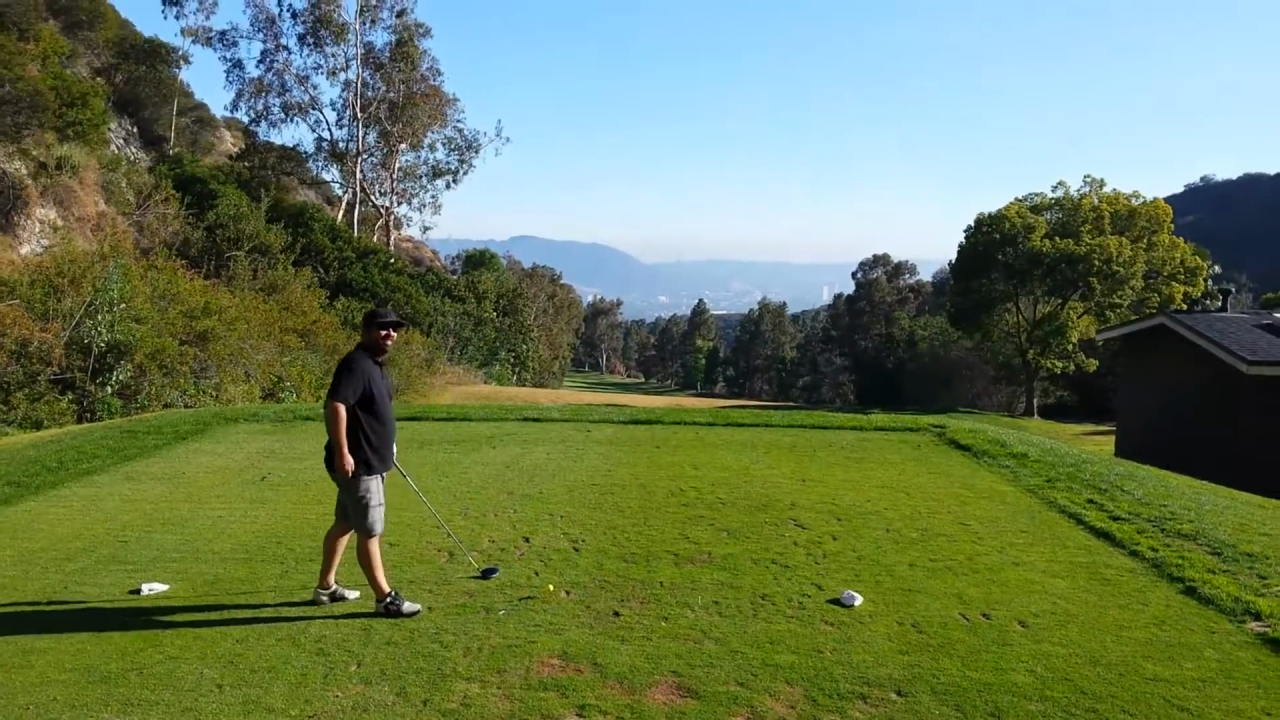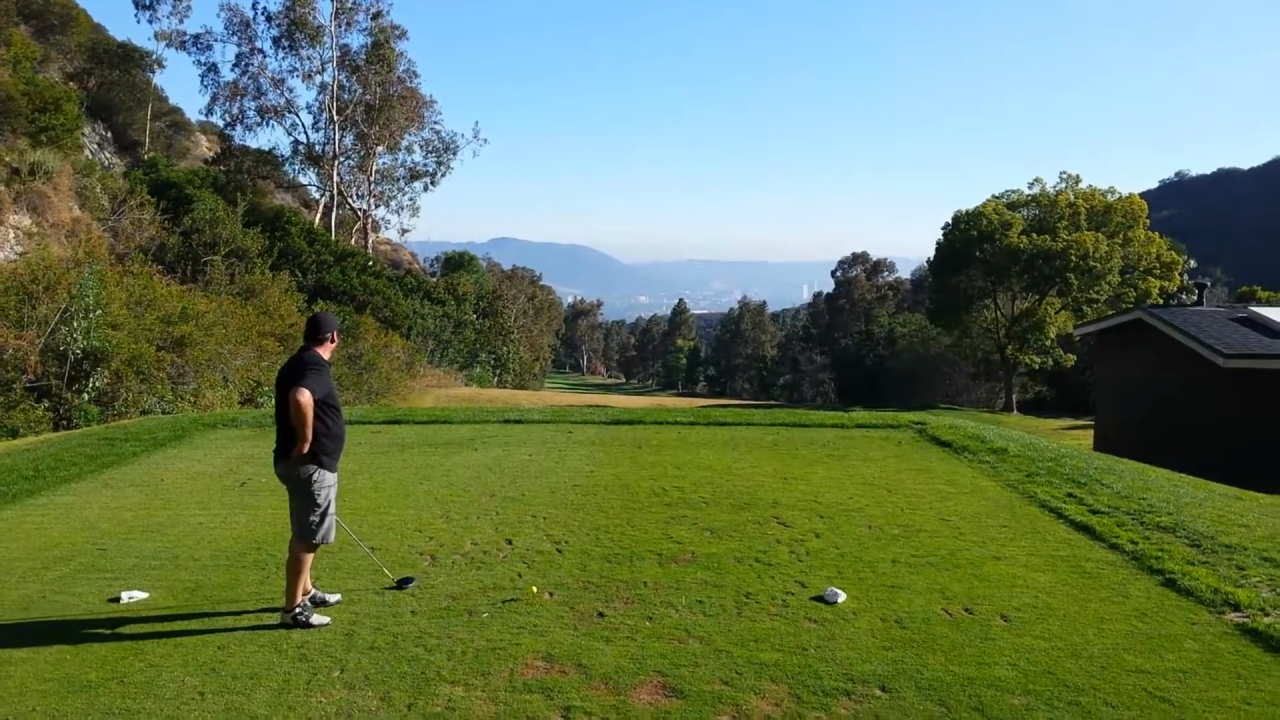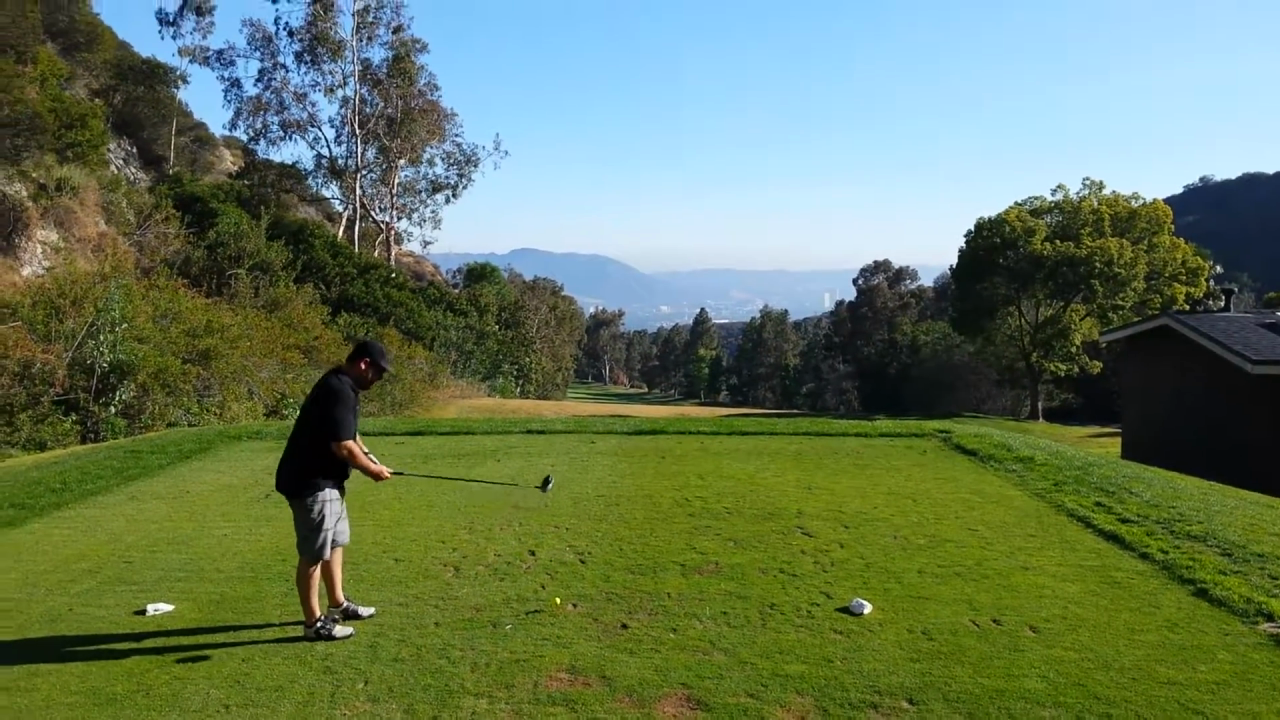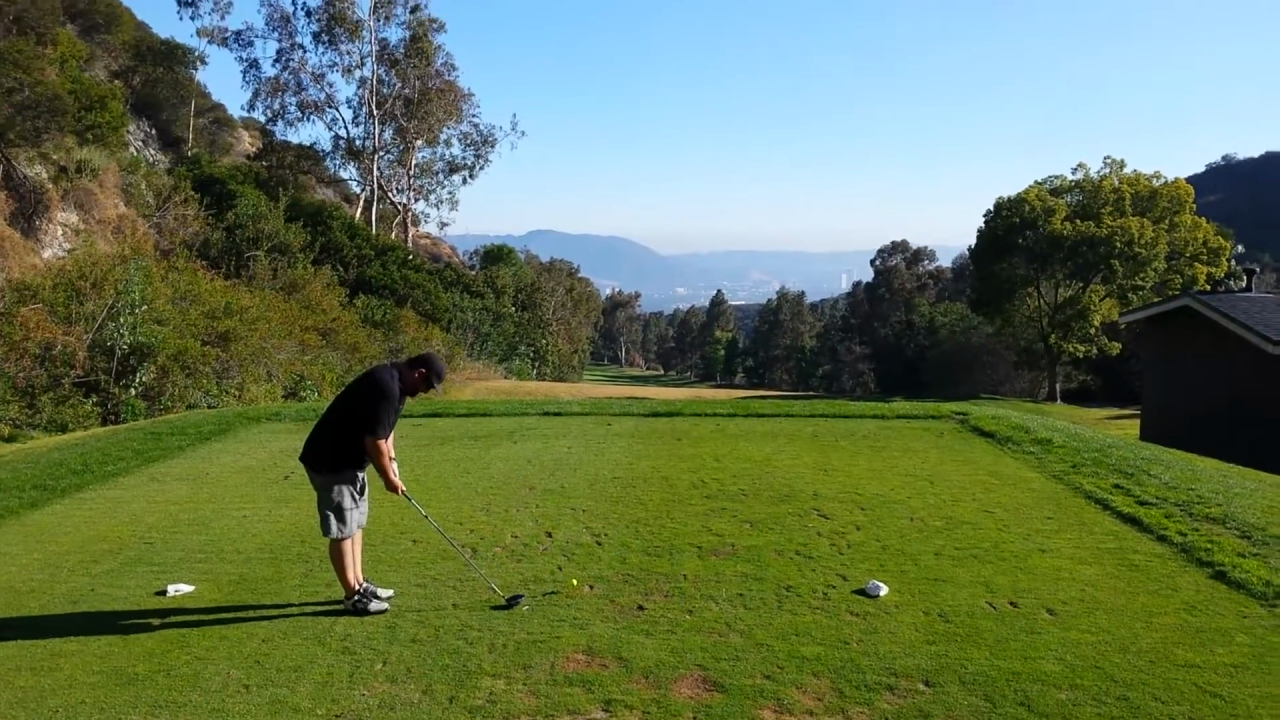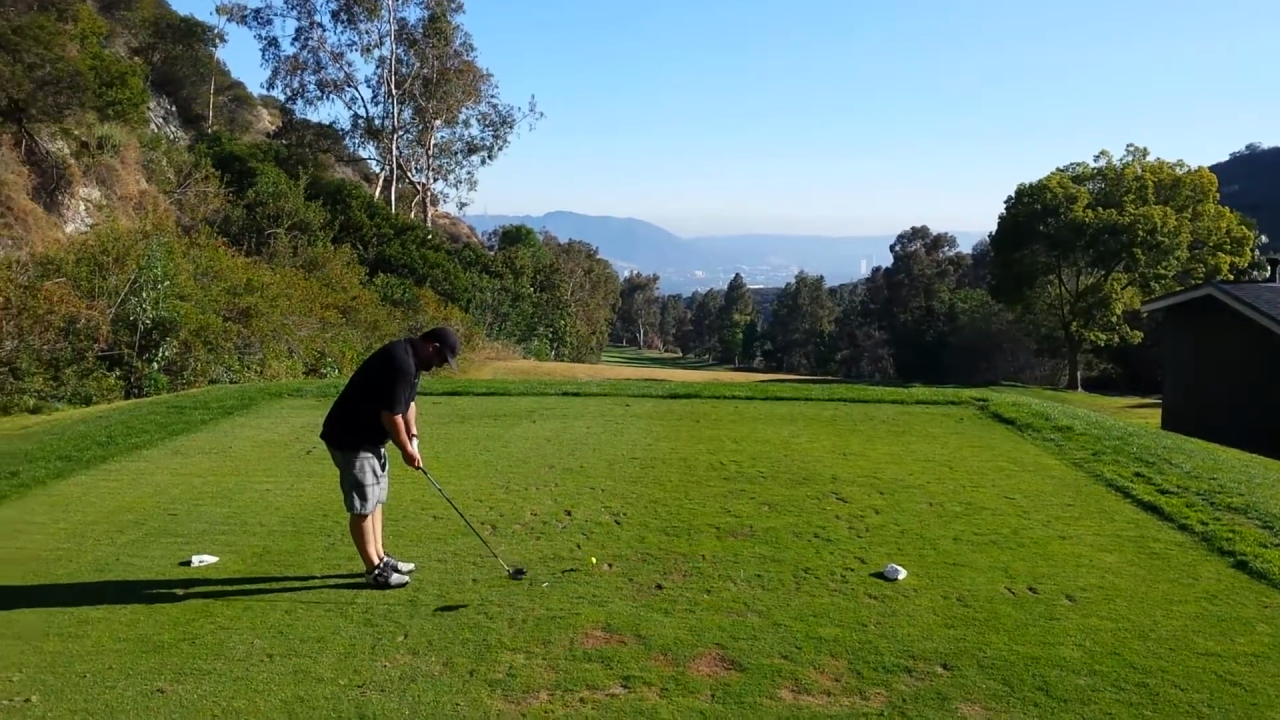
dt=1s
person 1, frame 1
left shoulder: (375, 364)
right shoulder: (357, 364)
right elbow: (335, 406)
left wrist: (387, 445)
right wrist: (342, 452)
left hip: (371, 460)
right hip: (361, 464)
left knee: (344, 523)
right knee: (369, 530)
left ankle: (325, 586)
right ankle: (385, 598)
person 1, frame 2
left shoulder: (296, 364)
right shoulder: (316, 366)
right elbow: (300, 398)
right wrist: (305, 441)
left hip: (297, 462)
right hip: (312, 466)
left knee: (304, 534)
right knee: (308, 537)
left ankle: (306, 592)
right ankle: (293, 609)
person 1, frame 3
left shoulder: (341, 385)
right shoulder: (339, 391)
left elbow: (348, 434)
right elbow: (342, 447)
left wrist: (367, 455)
right wrist: (371, 469)
left hip: (325, 480)
right hip: (311, 482)
left knee: (335, 543)
right knee: (314, 553)
left ankle: (338, 604)
right ankle: (314, 623)
person 1, frame 4
left shoulder: (393, 379)
right shoulder: (386, 387)
left elbow: (384, 429)
right elbow: (374, 440)
left wrist: (392, 461)
right wrist: (389, 477)
left hip: (349, 459)
right hip: (331, 461)
left knee: (355, 524)
right knee: (342, 529)
left ankle: (359, 584)
right ankle: (353, 596)
person 1, frame 5
left shoulder: (409, 357)
right shoulder: (400, 363)
left elbow: (407, 401)
right elbow: (391, 415)
left wrist: (413, 437)
right wrist: (407, 450)
left hip: (369, 436)
right hip: (352, 438)
left knee: (375, 499)
right knee: (363, 505)
left ankle: (379, 558)
right ankle: (374, 569)
